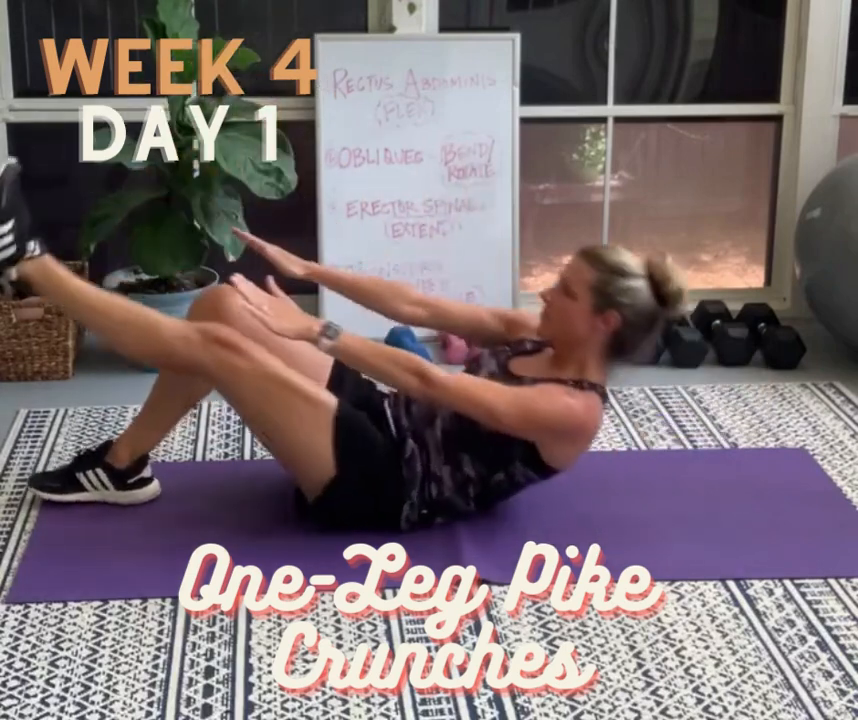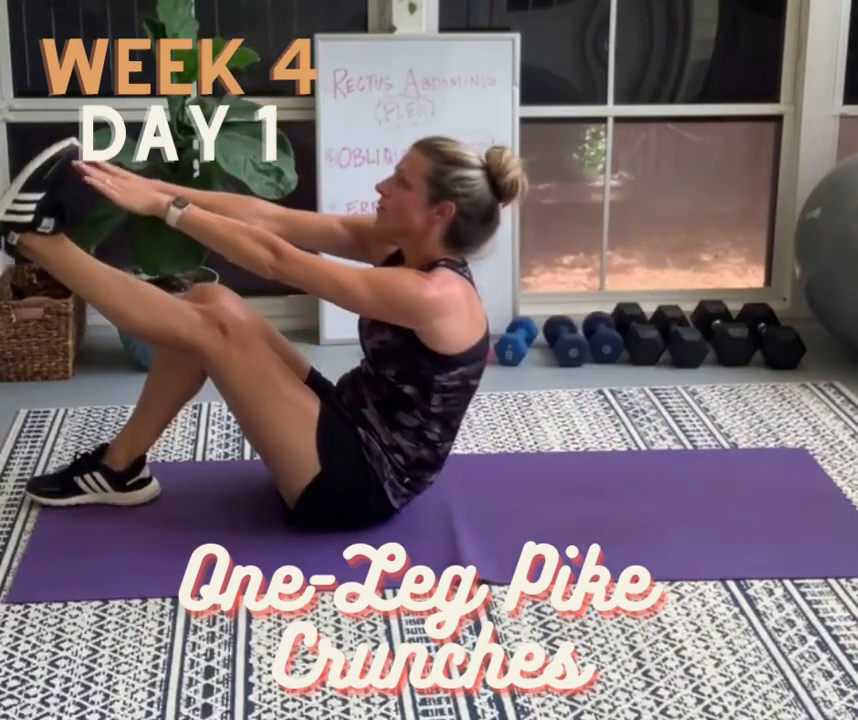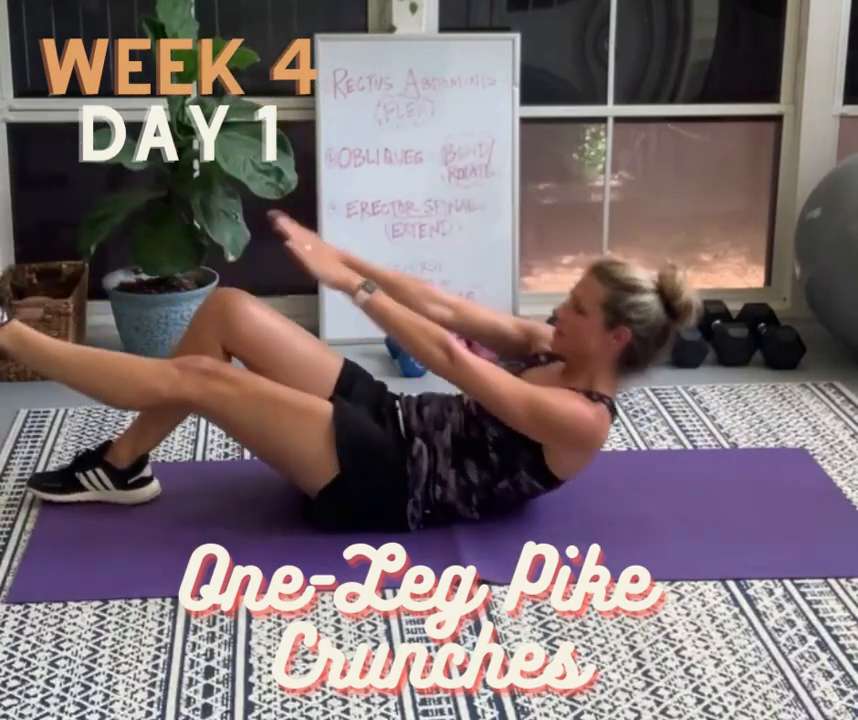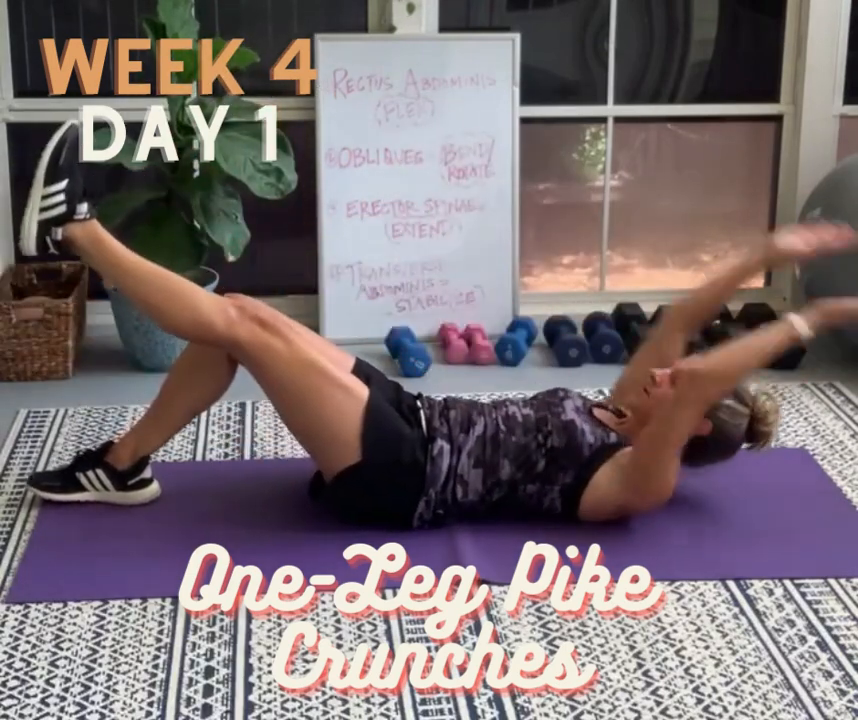
dt=1s
person 1, frame 1
left shoulder: (575, 415)
right shoulder: (540, 336)
left elbow: (434, 384)
right elbow: (422, 309)
left wrist: (310, 331)
right wrist: (308, 271)
left hip: (379, 484)
right hip: (385, 424)
left knee: (212, 343)
right knee: (224, 305)
right ankle: (123, 467)
person 1, frame 2
left shoulder: (432, 295)
right shoulder: (403, 246)
left elbow: (276, 259)
right elbow: (273, 219)
left wrist: (161, 208)
right wrist: (155, 188)
left hip: (361, 483)
right hip: (347, 429)
left knee: (212, 327)
right knee: (209, 301)
right ankle: (120, 469)
person 1, frame 3
left shoulder: (582, 420)
right shoulder: (552, 351)
left elbow: (450, 361)
right elbow: (442, 306)
left wrist: (349, 282)
right wrist: (346, 259)
left hip: (382, 486)
right hip: (388, 423)
left knee: (195, 377)
right knee: (229, 308)
right ankle: (122, 467)
person 1, frame 4
left shoulder: (640, 480)
right shoulder: (615, 418)
left elbow: (685, 396)
right elbow: (671, 330)
right wrist: (769, 255)
left hip: (404, 477)
right hip: (418, 428)
left knee: (238, 323)
right knee: (242, 318)
left ankle: (77, 229)
right ankle: (119, 463)
